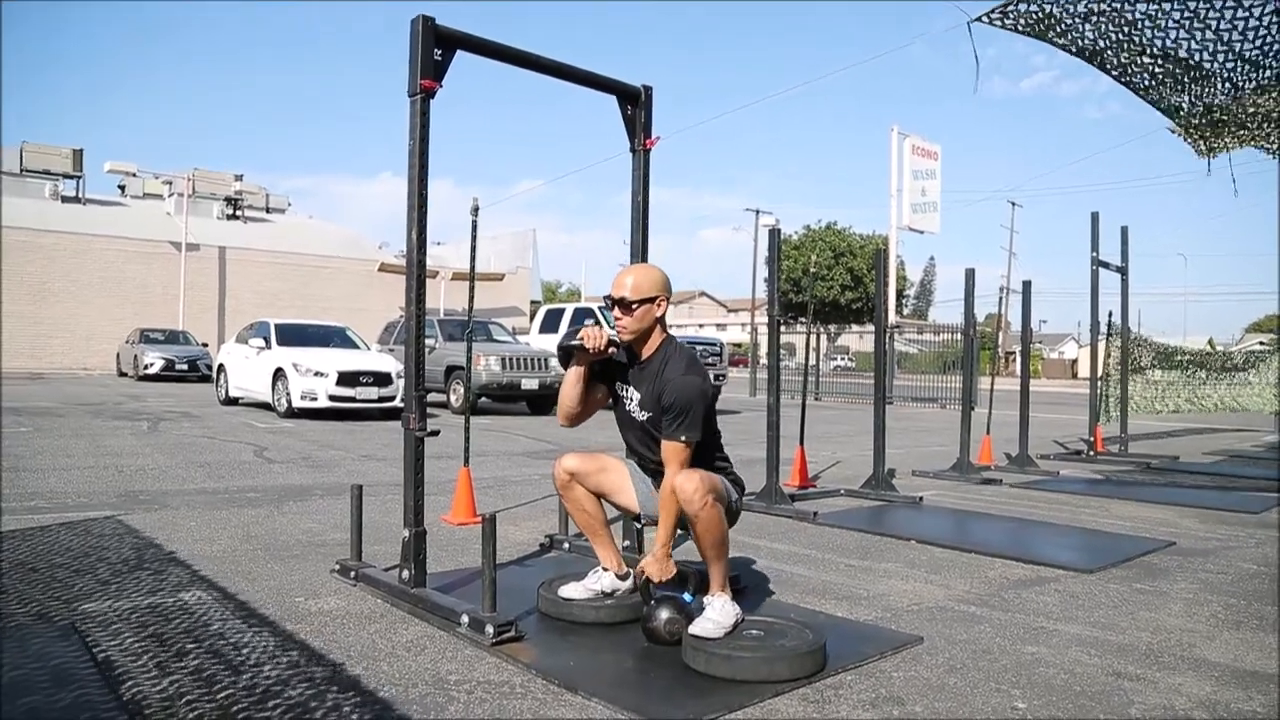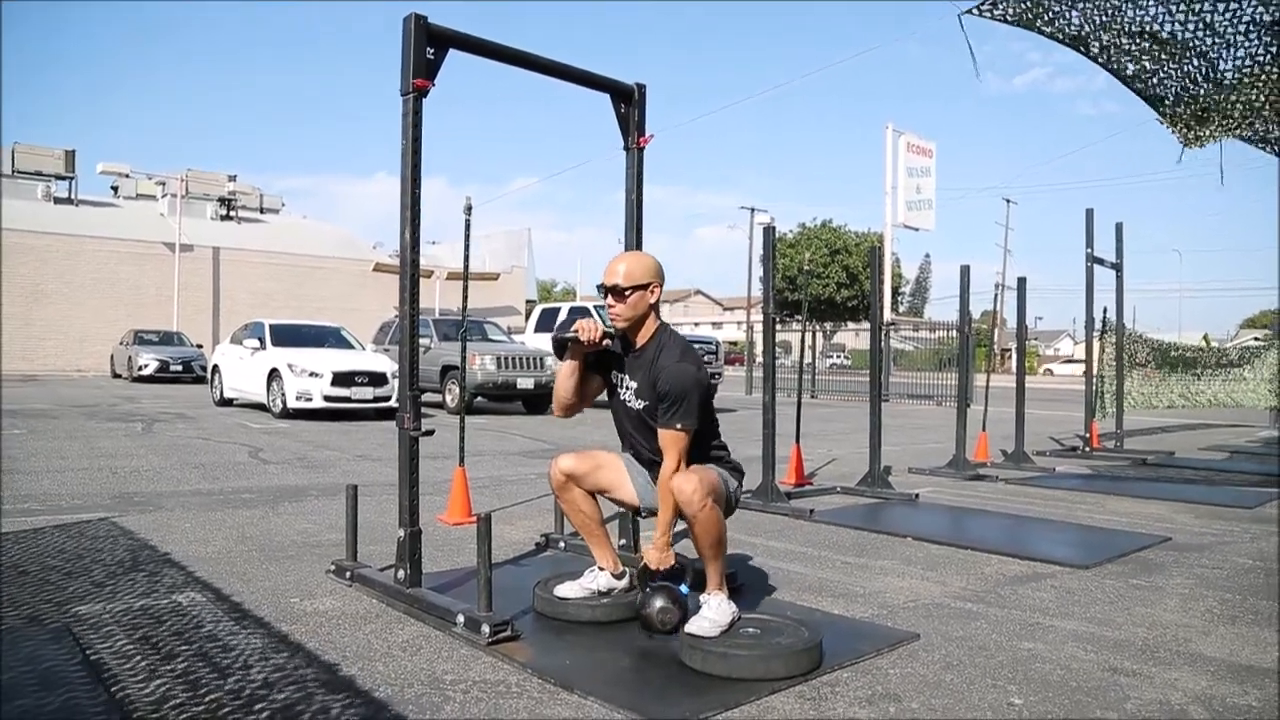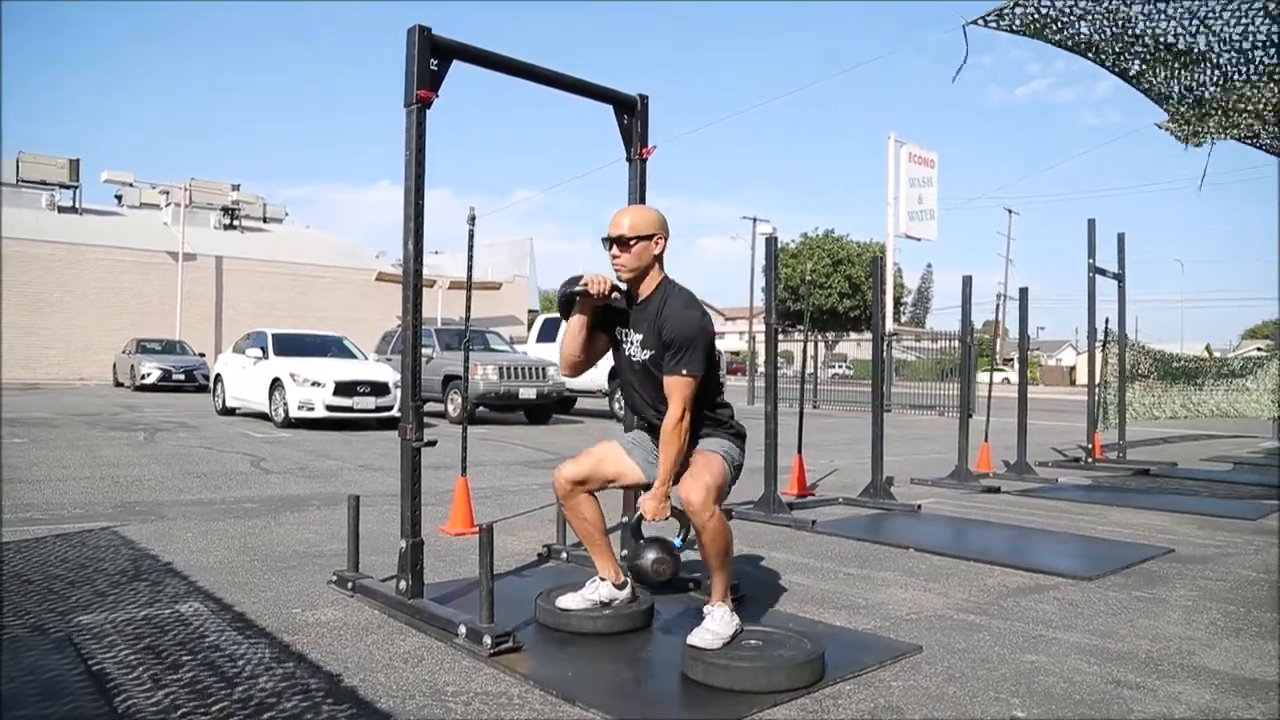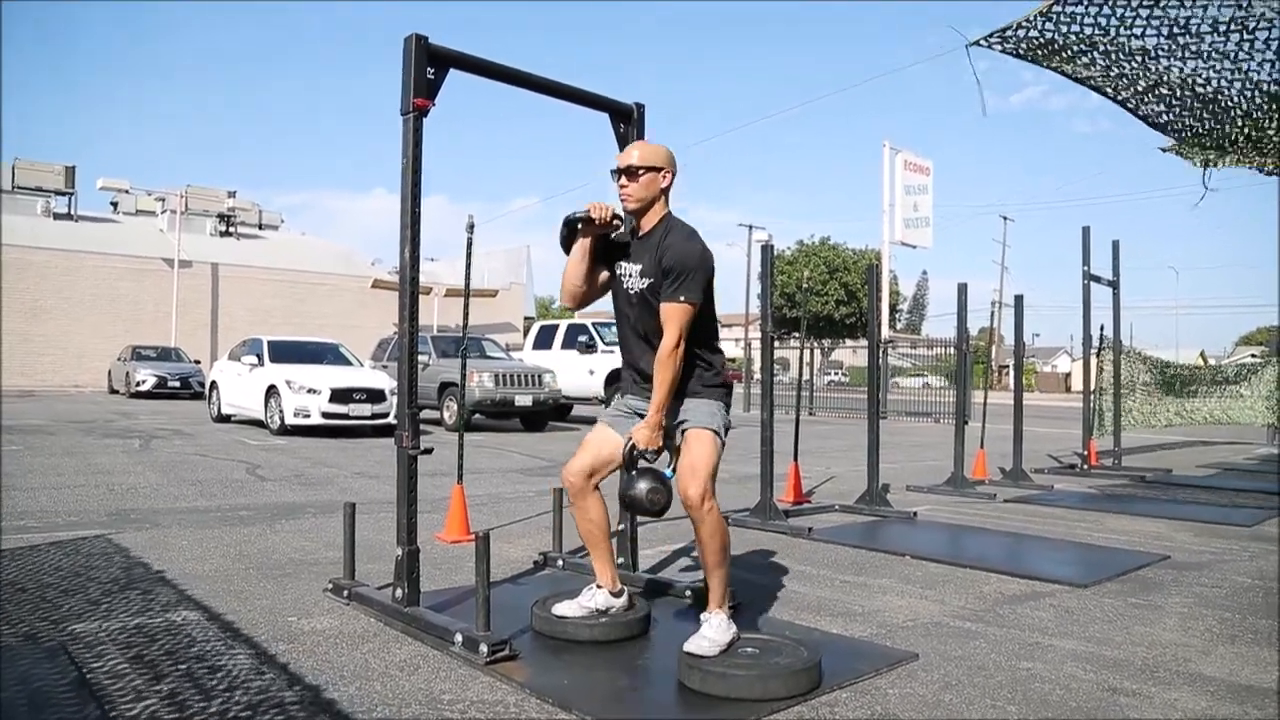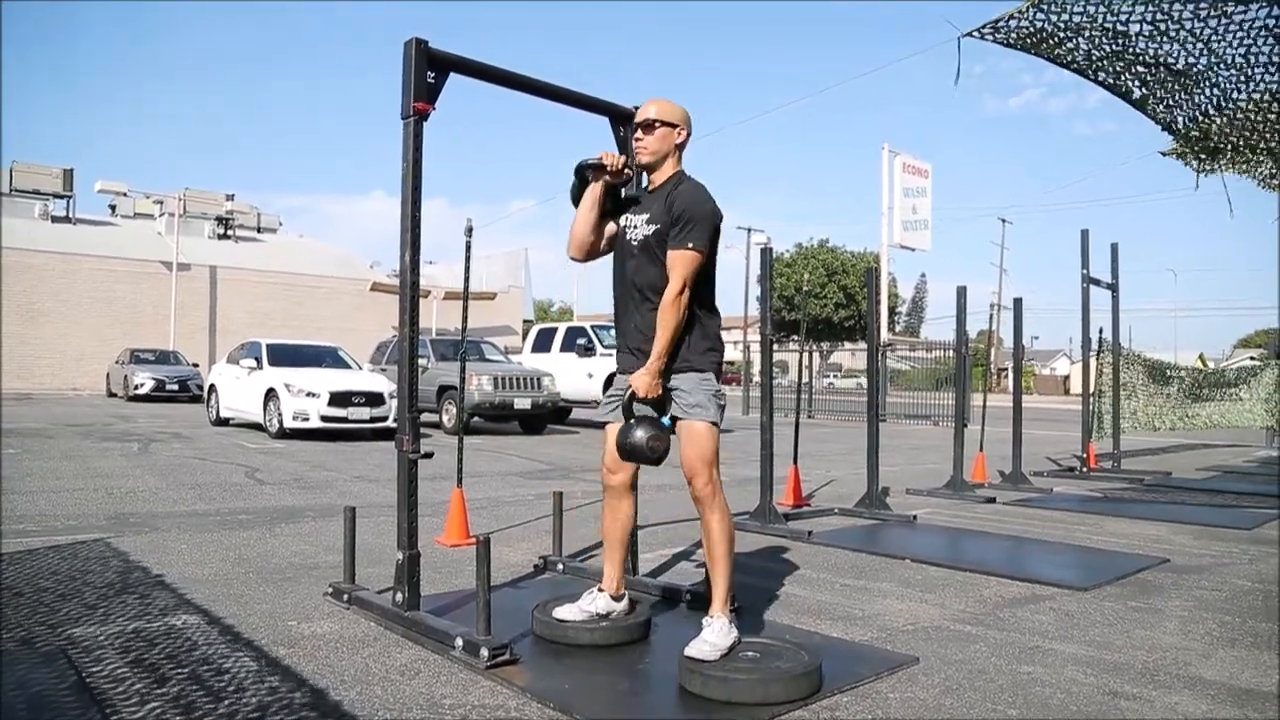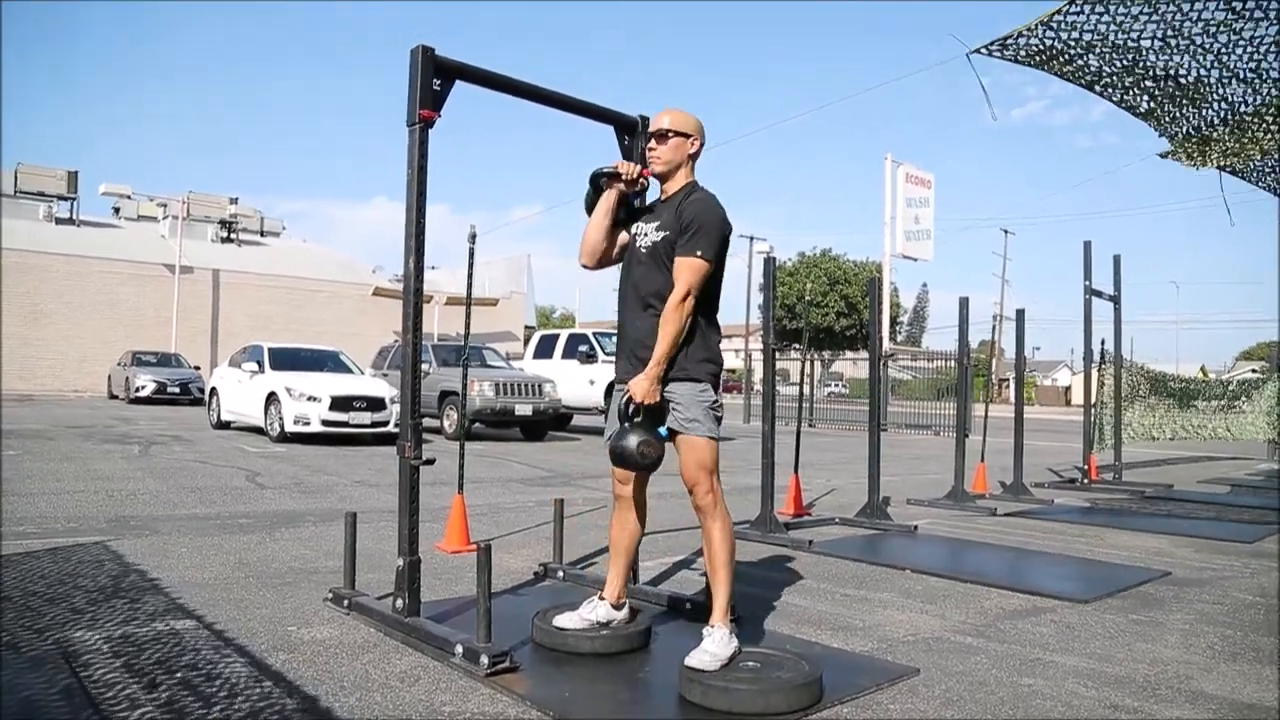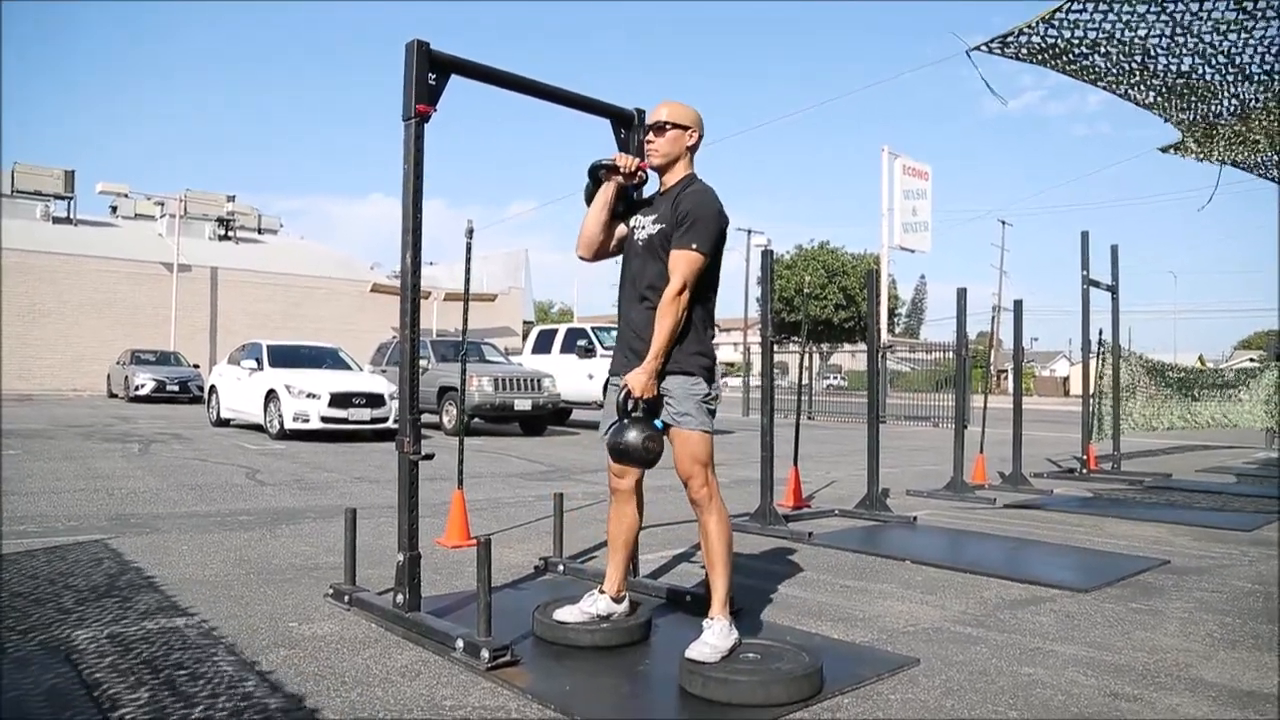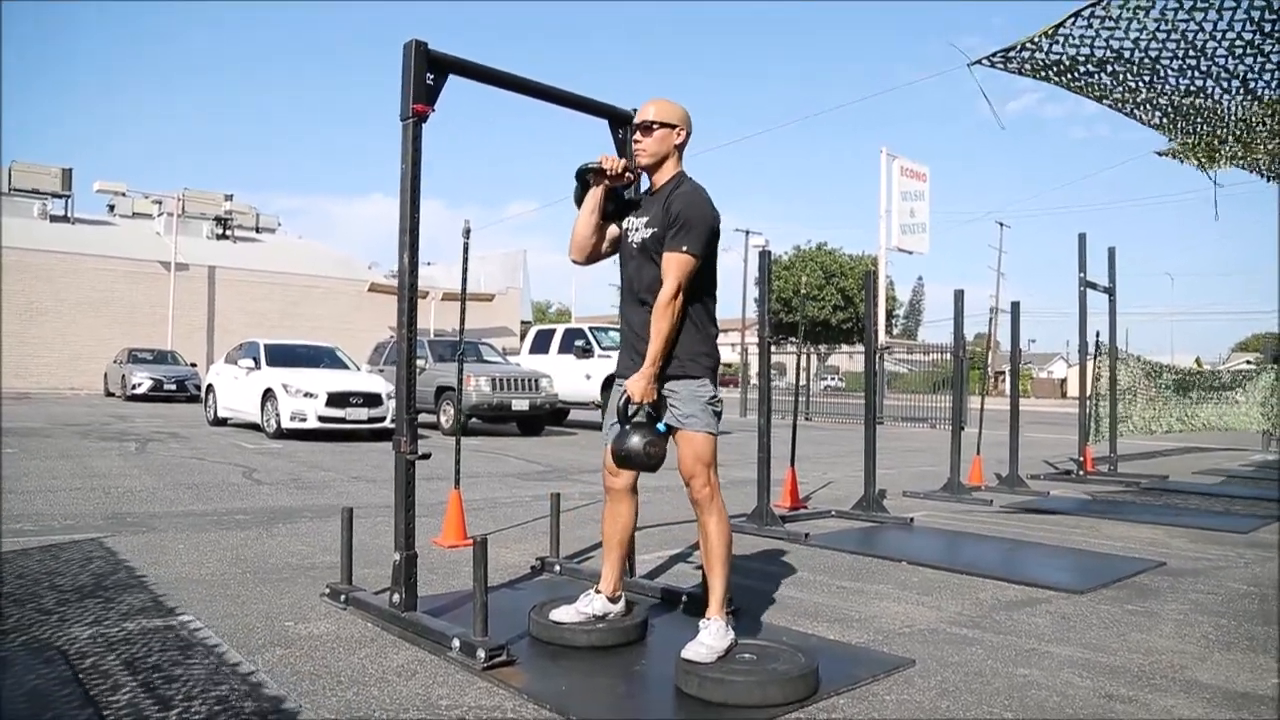
dt=0.3s
person 1, frame 1
left shoulder: (682, 377)
right shoulder: (616, 357)
left elbow: (675, 476)
right elbow: (569, 416)
left wrist: (661, 552)
right wrist: (581, 360)
left hip: (712, 489)
left knee: (690, 487)
right knee: (568, 468)
left ankle: (721, 598)
right ankle: (614, 571)
person 1, frame 2
left shoulder: (677, 365)
right shoulder: (612, 347)
left elbow: (676, 464)
right elbow: (564, 407)
left wrist: (661, 542)
right wrist: (577, 352)
left hip: (708, 474)
left knee: (686, 489)
right knee: (564, 470)
left ankle: (717, 597)
right ankle: (611, 571)
person 1, frame 3
left shoulder: (681, 314)
right shoulder: (616, 306)
left elbow: (679, 414)
right elbow: (571, 366)
left wrist: (659, 491)
right wrist: (583, 309)
left hip: (709, 439)
right hip: (651, 436)
left knee: (695, 495)
right knee: (567, 477)
left ankle: (721, 608)
right ankle: (612, 581)
person 1, frame 4
left shoulder: (682, 246)
right shoulder: (621, 246)
left elbow: (674, 342)
right elbow: (572, 297)
left wrist: (655, 422)
right wrist: (587, 238)
left hip: (697, 392)
right hip: (639, 389)
left knee: (694, 492)
right knee: (577, 477)
left ankle: (718, 615)
right ankle: (608, 590)
person 1, frame 5
left shoulder: (691, 200)
right shoulder: (630, 205)
left elbow: (677, 291)
right elbow: (579, 249)
left wrist: (654, 369)
right wrist: (598, 184)
left hip: (688, 364)
right hip: (633, 362)
left knee: (702, 482)
right knee: (615, 477)
left ankle: (720, 618)
right ankle: (610, 593)
person 1, frame 6
left shoulder: (701, 209)
right shoulder: (644, 214)
left elbow: (682, 297)
right elbow: (590, 257)
left wrist: (655, 372)
right wrist: (613, 193)
left hip: (685, 372)
right hip: (633, 370)
left knee: (703, 492)
right knee: (626, 487)
left ankle: (720, 628)
right ankle: (611, 602)
person 1, frame 7
left shoulder: (698, 202)
right shoulder: (643, 207)
left elbow: (678, 290)
right elbow: (588, 249)
left wrist: (651, 366)
right wrist: (611, 185)
left hip: (678, 366)
right hip: (629, 363)
left knee: (699, 486)
right knee: (622, 481)
left ankle: (720, 620)
right ankle: (611, 595)
person 1, frame 8
left shoulder: (689, 202)
right shoulder: (635, 206)
left elbow: (671, 293)
right elbow: (581, 252)
left wrist: (649, 373)
right wrist: (599, 189)
left hip: (684, 369)
right hip: (634, 366)
left knee: (701, 487)
right knee: (617, 478)
left ankle: (717, 620)
right ankle: (607, 595)
